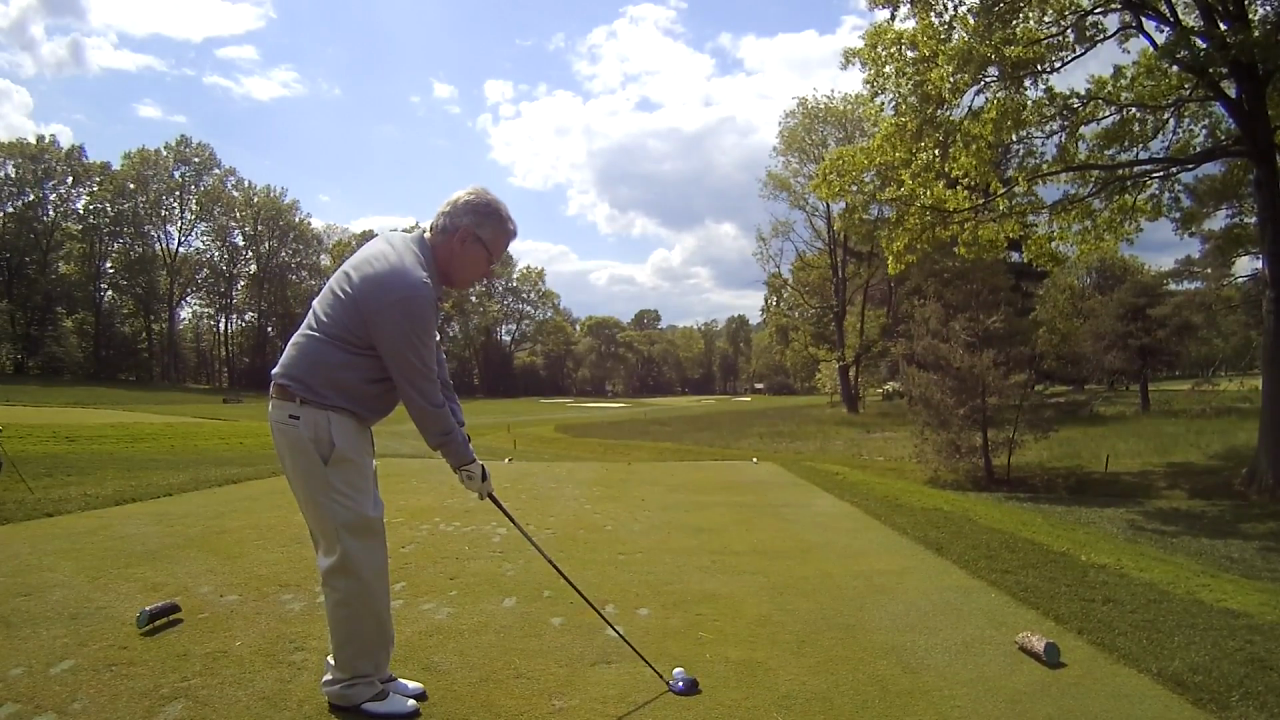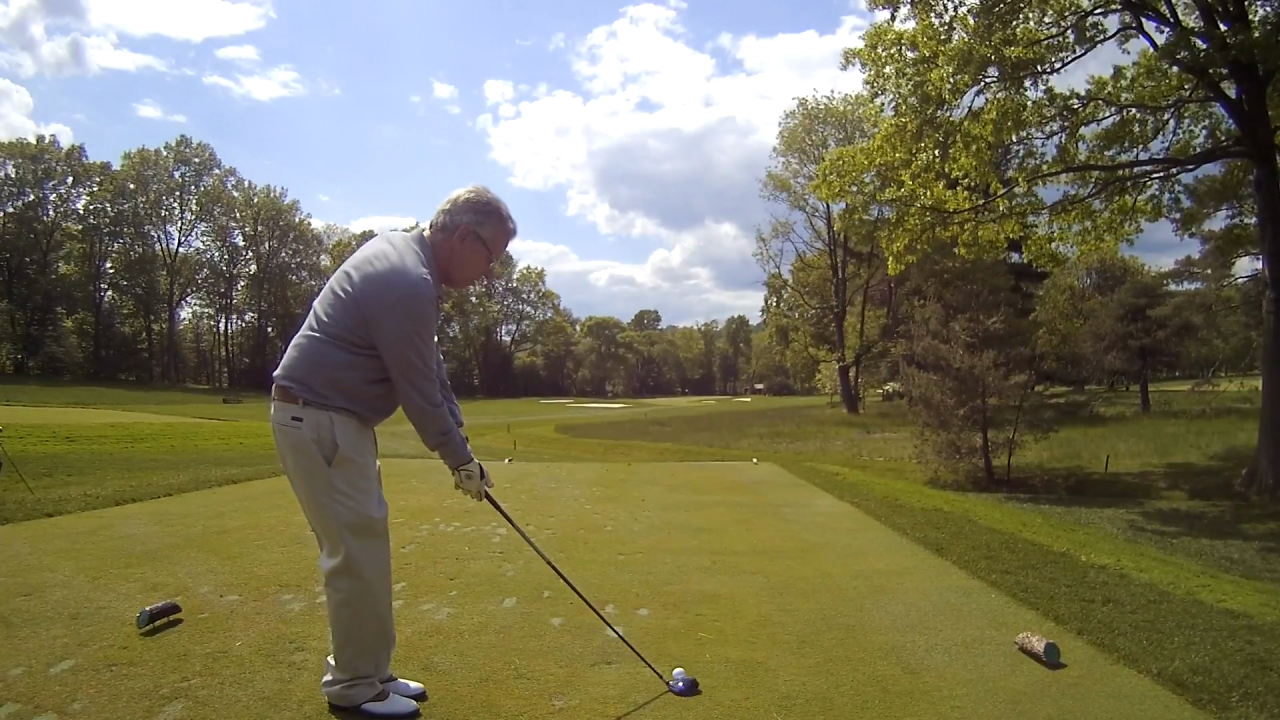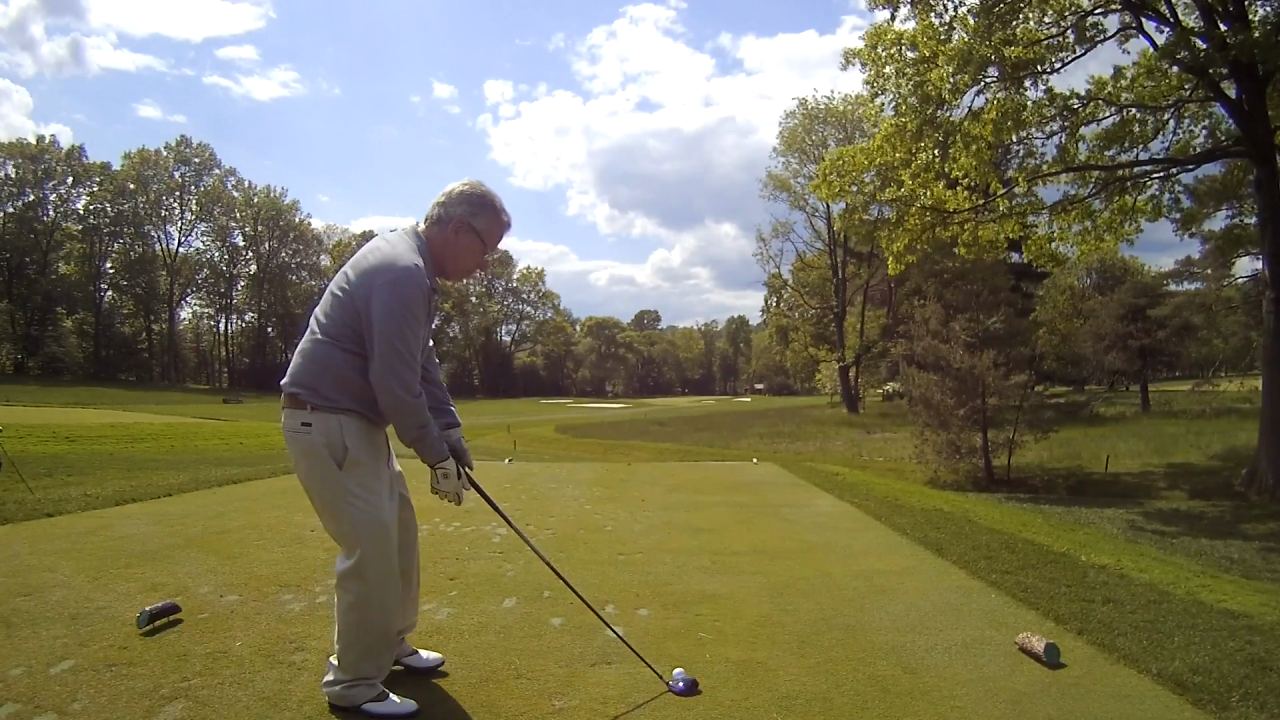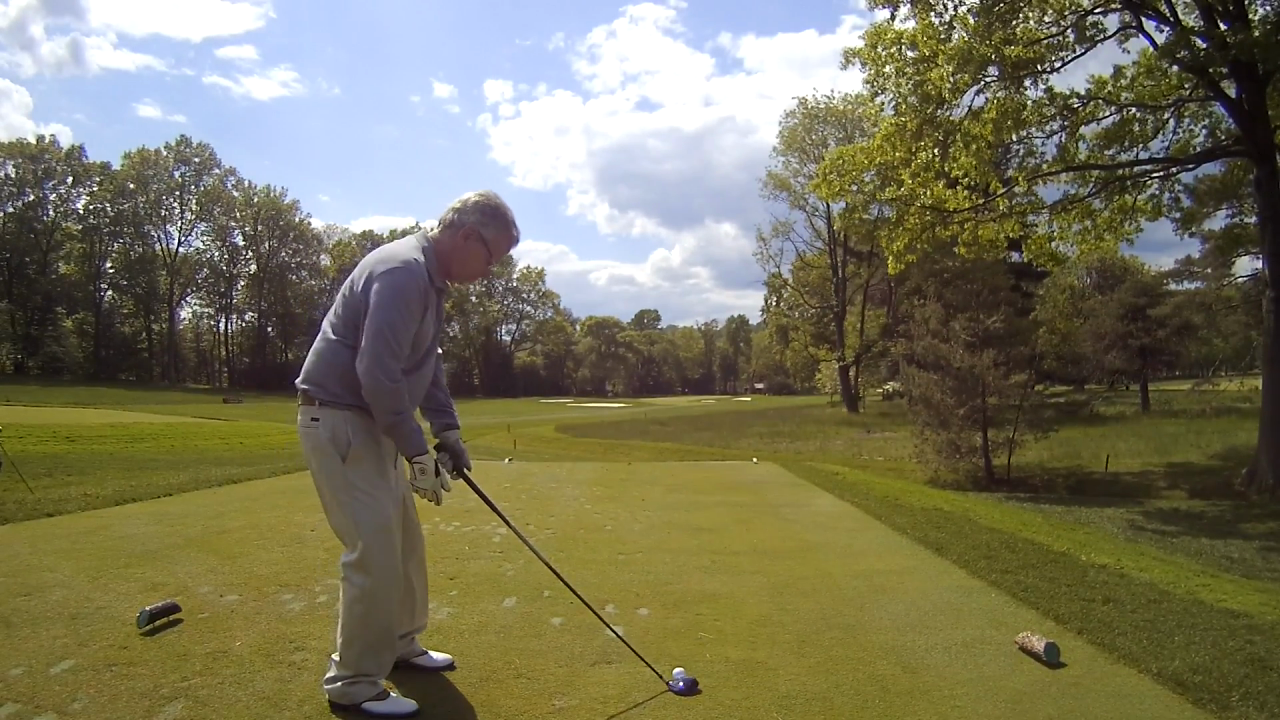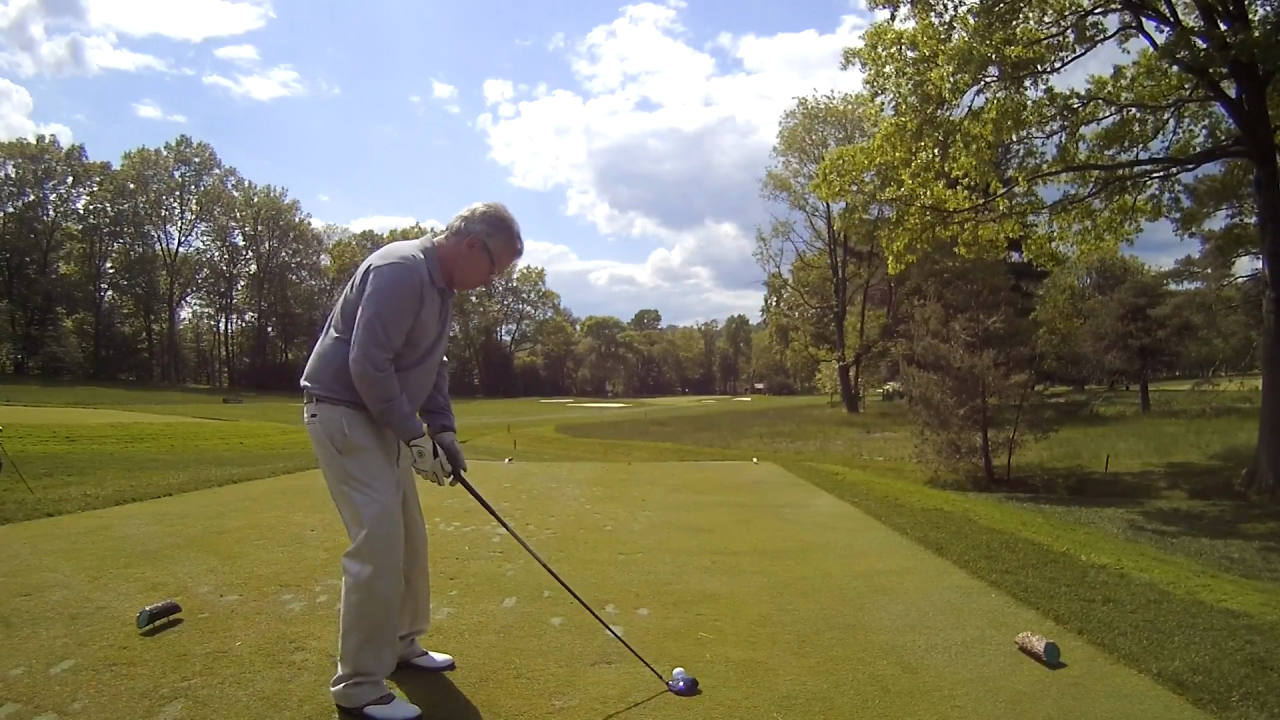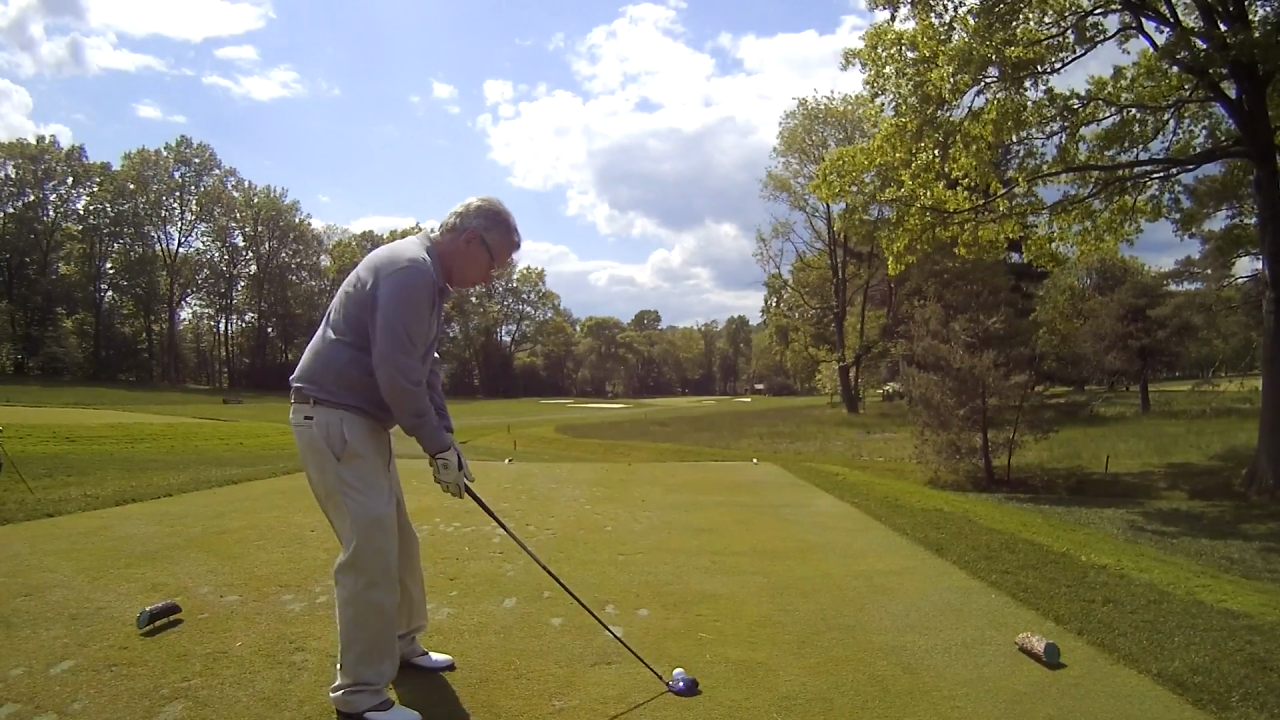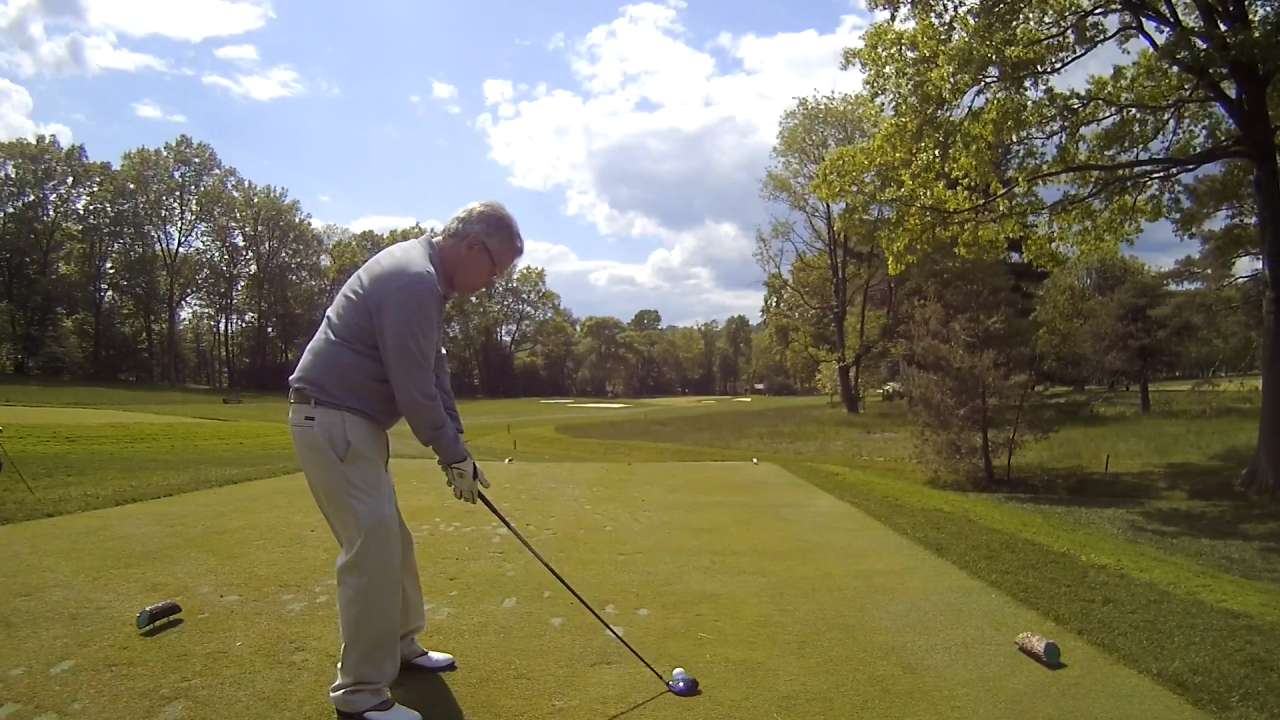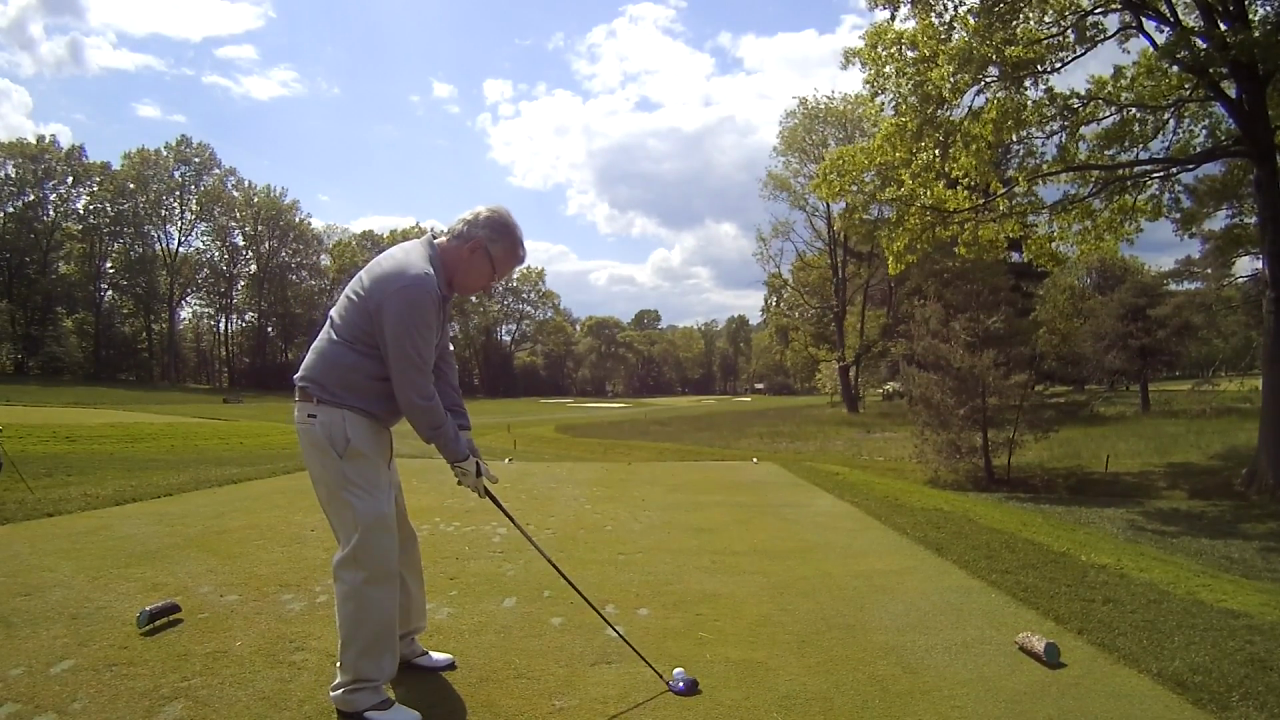
dt=0.3s
person 1, frame 1
left shoulder: (404, 249)
right shoulder: (408, 288)
left elbow: (432, 366)
right elbow: (420, 392)
left wrist: (460, 438)
right wrist: (463, 459)
left hip: (330, 414)
right hip: (314, 416)
left knee: (360, 545)
right knee: (353, 549)
left ankle: (365, 669)
person 1, frame 2
left shoulder: (403, 249)
right shoulder: (408, 285)
left elbow: (429, 365)
right elbow: (418, 392)
left wrist: (458, 435)
right wrist: (460, 459)
left hip: (333, 415)
right hip: (317, 418)
left knee: (365, 543)
right knee: (357, 549)
left ankle: (367, 668)
person 1, frame 3
left shoulder: (408, 262)
right shoulder: (402, 273)
left elbow: (421, 360)
right elbow: (396, 384)
left wrist: (448, 427)
right wrist: (437, 458)
left hip: (353, 422)
right hip: (328, 422)
left knee: (398, 535)
right knee: (370, 550)
left ankle: (390, 645)
person 1, frame 4
left shoulder: (426, 274)
right shoulder: (404, 271)
left elbow: (426, 362)
right elbow: (378, 373)
left wrist: (448, 428)
right wrist: (418, 453)
left hip: (367, 421)
right hip: (339, 419)
left knee: (403, 539)
right knee: (374, 546)
left ankle: (400, 644)
person 1, frame 5
left shoulder: (438, 284)
right shoulder: (402, 270)
left elbow: (431, 366)
right elbow: (368, 364)
left wrist: (443, 429)
right wrist: (415, 436)
left hip: (378, 420)
right hip: (343, 415)
left knee: (407, 536)
right knee: (378, 541)
left ankle: (400, 643)
person 1, frame 6
left shoulder: (428, 276)
right shoulder: (409, 270)
left elbow: (423, 365)
right elbow: (396, 374)
left wrist: (444, 435)
right wrist: (438, 447)
left hip: (361, 419)
right hip: (333, 417)
left knee: (397, 538)
right knee: (370, 547)
left ankle: (400, 642)
person 1, frame 7
left shoulder: (425, 274)
right shoulder: (413, 281)
left elbow: (433, 366)
right elbow: (414, 388)
left wrist: (455, 437)
right wrist: (454, 458)
left hip: (353, 419)
right hip: (331, 418)
left knee: (390, 539)
right knee: (371, 547)
left ankle: (400, 645)
person 1, frame 8
left shoulder: (430, 275)
right shoulder: (412, 283)
left elbow: (441, 362)
right elbow: (414, 388)
left wrist: (462, 432)
right wrist: (457, 454)
left hip: (361, 417)
right hip: (335, 416)
left knee: (395, 538)
right knee: (369, 546)
left ankle: (399, 644)
